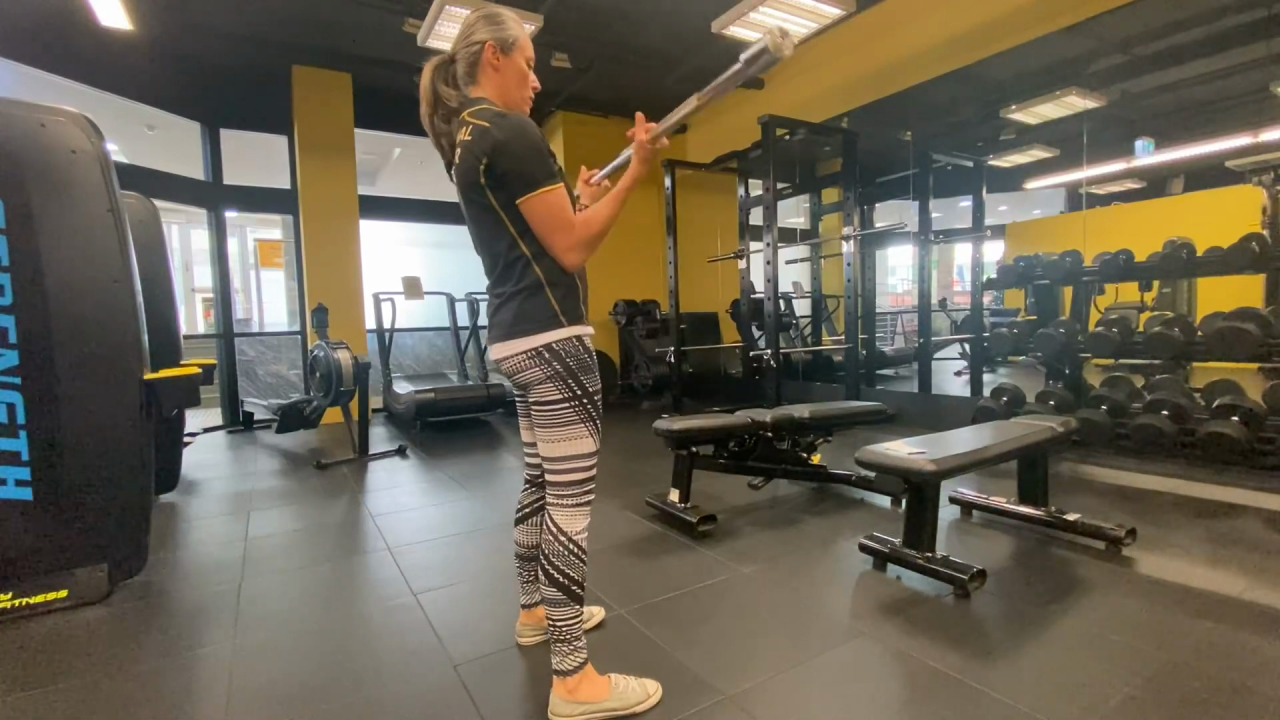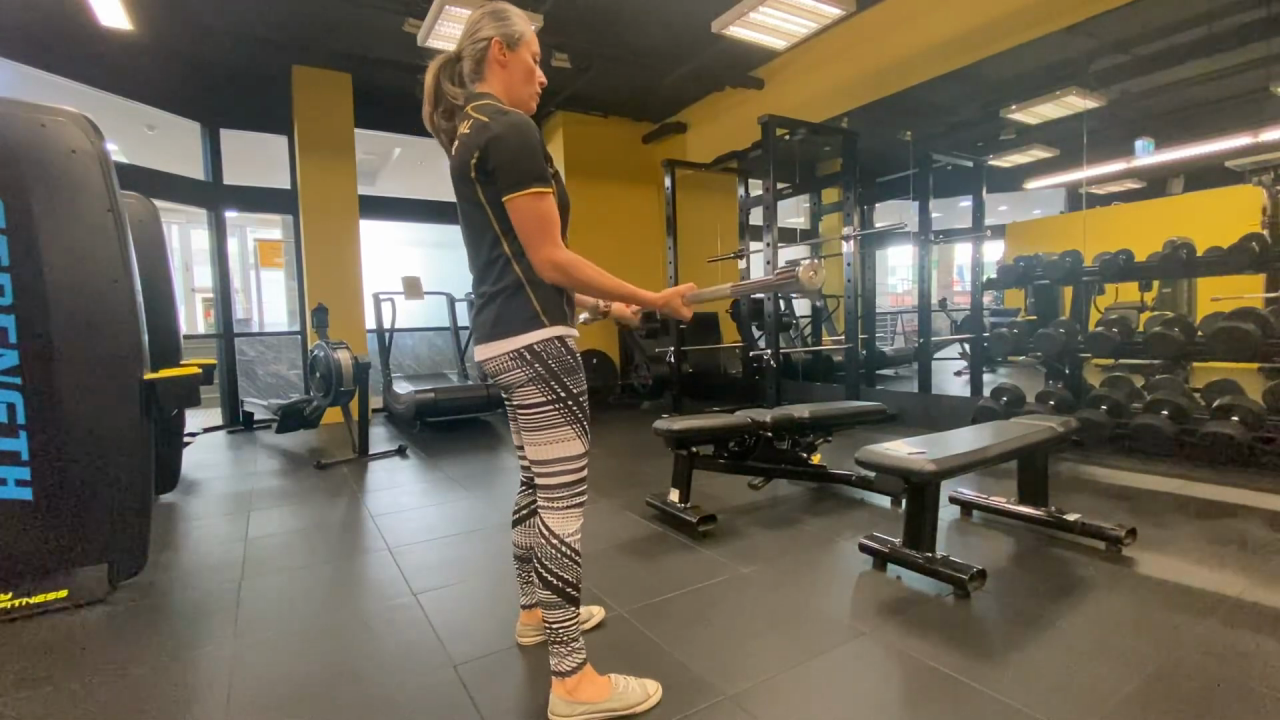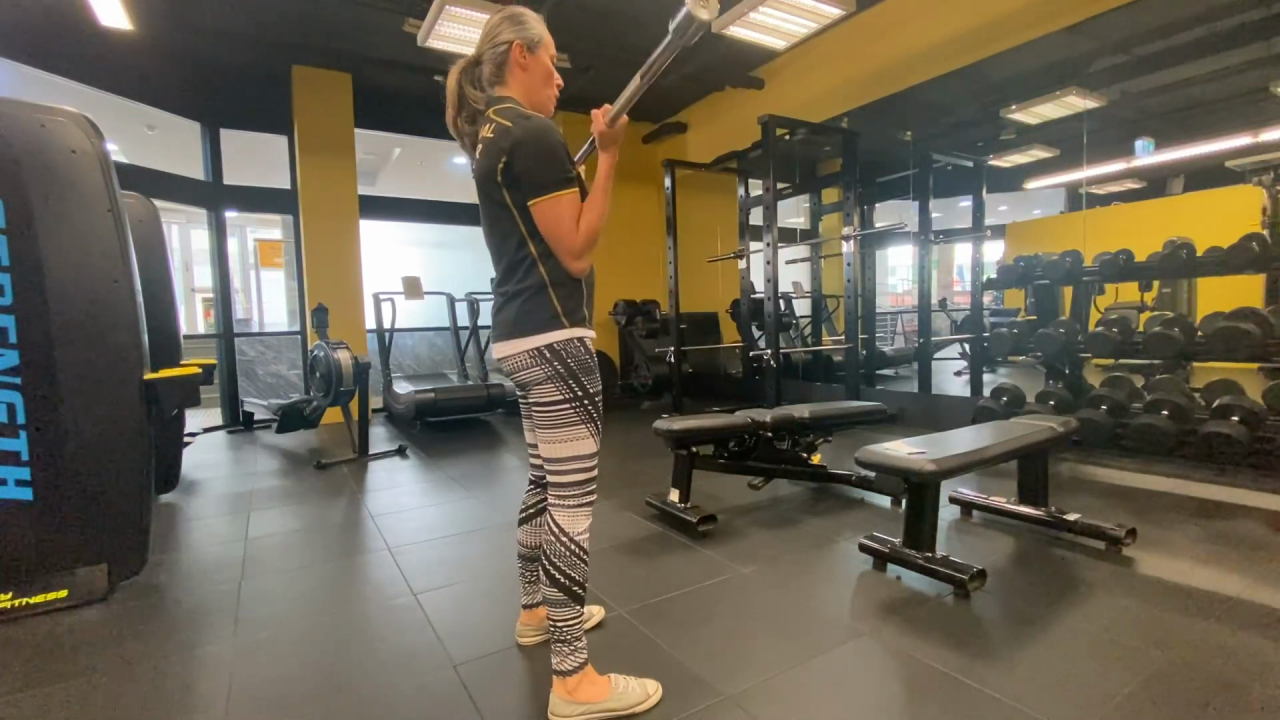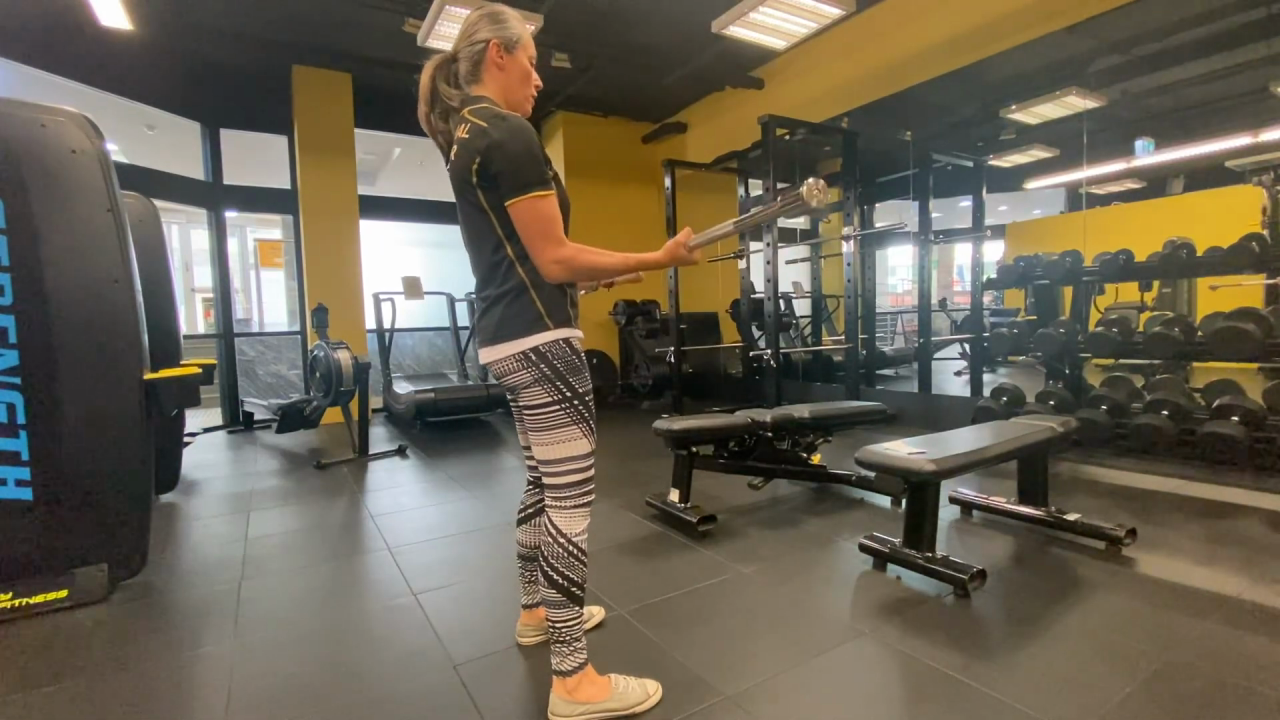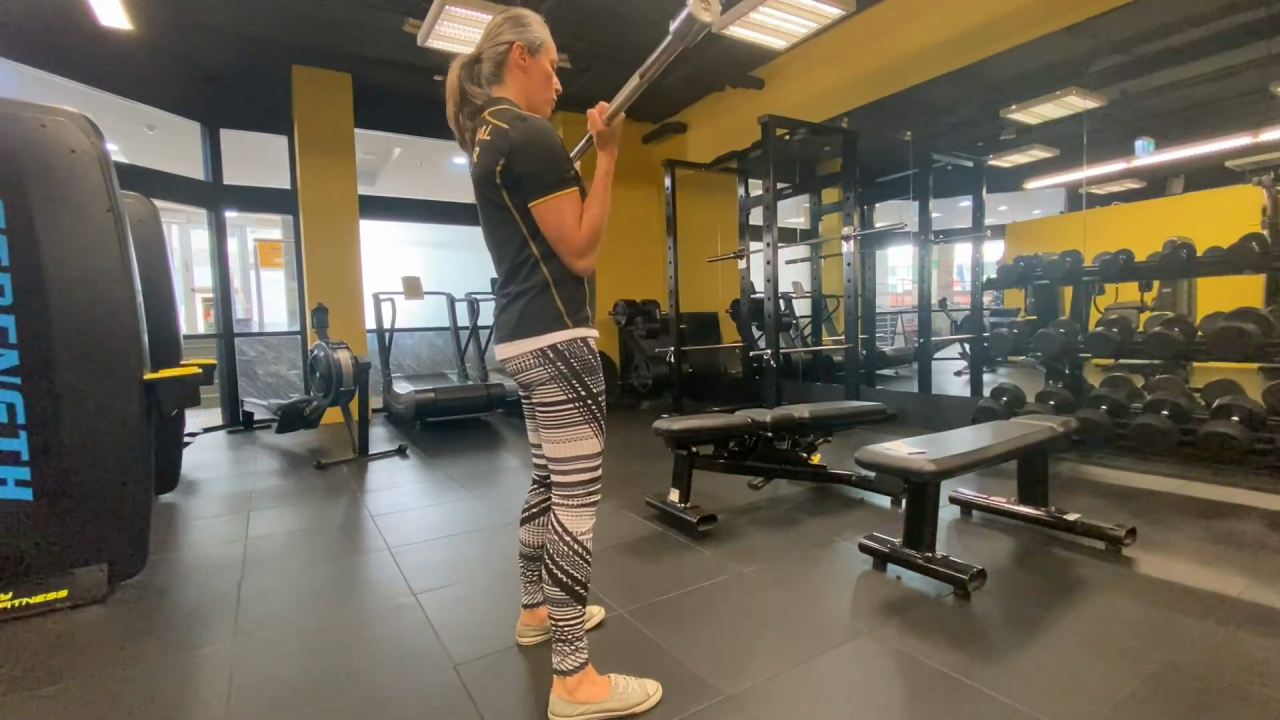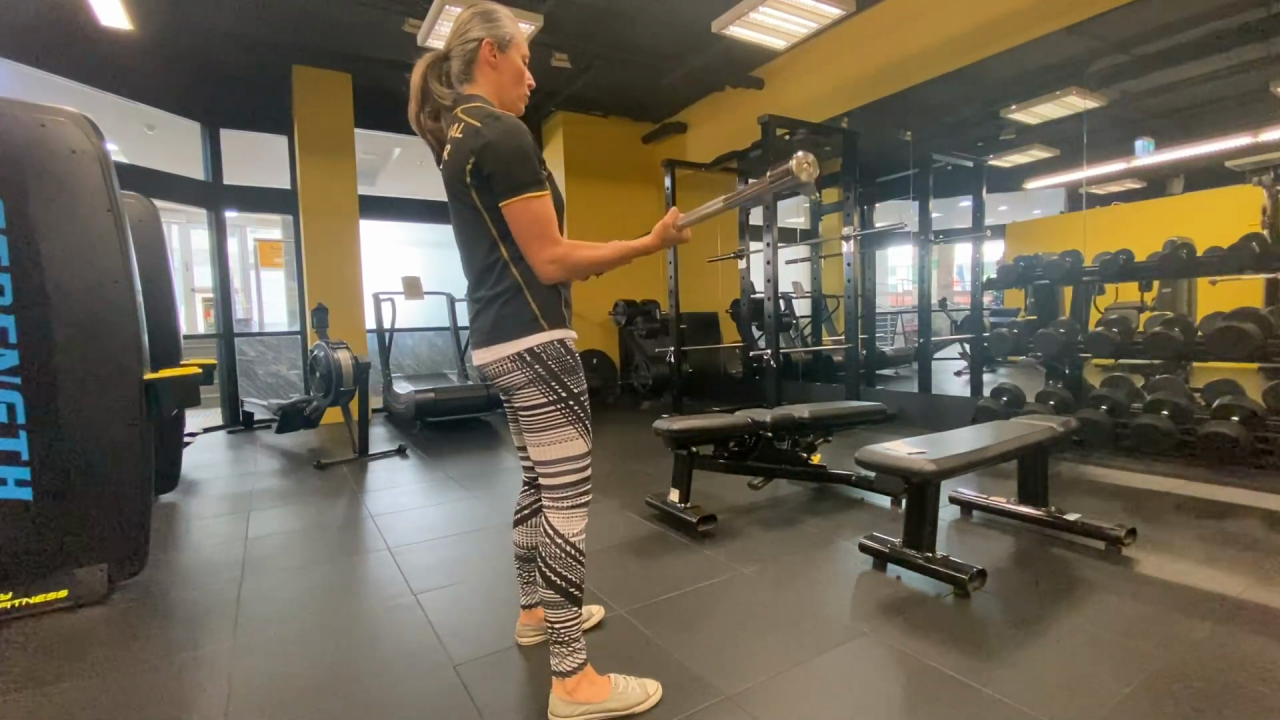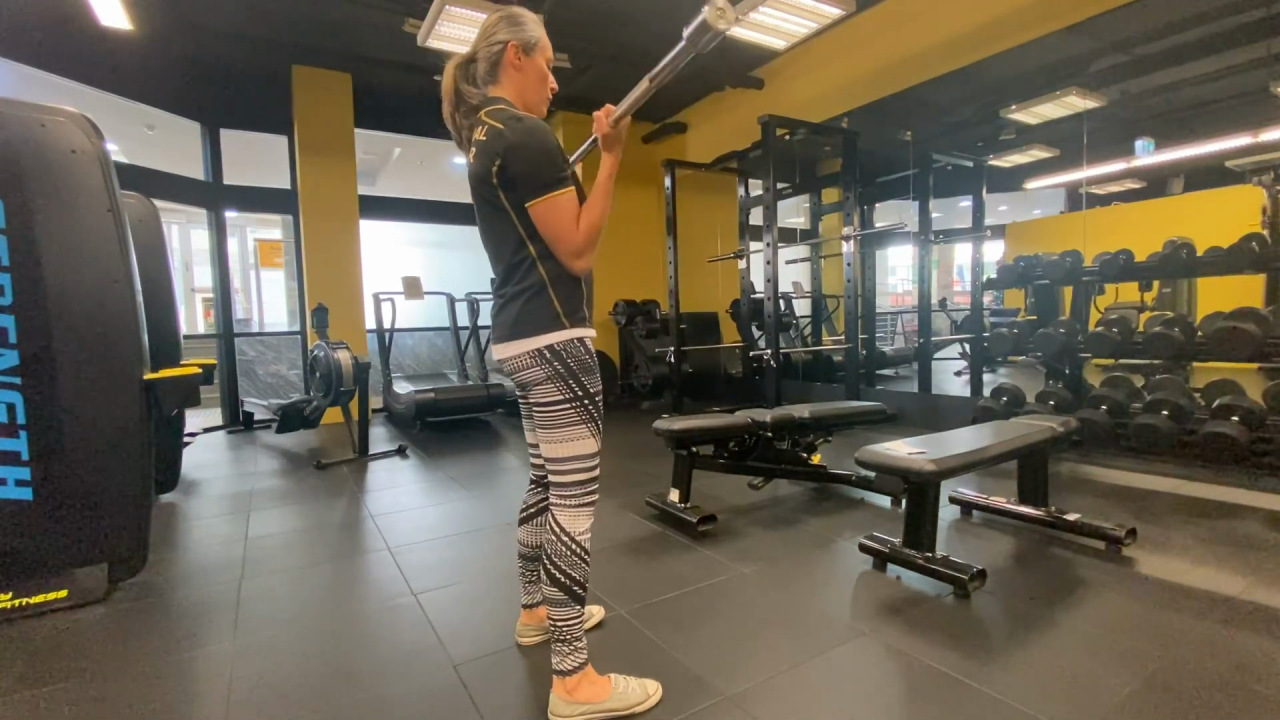
dt=0.7s
person 1, frame 1
left shoulder: (467, 139)
right shoulder: (511, 132)
right elbow: (573, 250)
left wrist: (576, 196)
right wrist: (636, 169)
left hip: (515, 334)
right hip: (549, 337)
left knee: (540, 481)
right knee: (570, 497)
left ankle: (534, 608)
person 1, frame 2
left shoulder: (470, 133)
right shoulder: (511, 131)
right elbow: (548, 259)
left wrist: (606, 301)
right wrist: (650, 298)
left hip: (503, 335)
right hip: (533, 338)
left knee: (537, 483)
right knee: (563, 498)
left ankle: (535, 611)
person 1, frame 3
left shoulder: (491, 135)
right shoulder: (534, 133)
right elbow: (576, 254)
left wrist: (578, 187)
right wrist: (609, 159)
left hip: (520, 333)
right hip: (552, 336)
left knee: (544, 479)
right knee: (573, 495)
left ankle: (536, 609)
person 1, frame 4
left shoulder: (466, 136)
right shoulder: (509, 135)
right elbow: (554, 261)
left wrist: (605, 267)
right wrist: (655, 259)
left hip: (505, 336)
right hip: (538, 338)
left knee: (543, 483)
right knee: (570, 497)
left ankle: (535, 611)
person 1, frame 5
left shoulder: (488, 135)
right shoulder: (531, 134)
right elbow: (580, 254)
left wrist: (575, 175)
right wrist: (606, 159)
left hip: (523, 334)
right hip: (555, 337)
left knee: (548, 480)
right knee: (577, 496)
left ankle: (537, 609)
person 1, frame 6
left shoulder: (459, 136)
right shoulder: (503, 135)
right elbow: (550, 262)
left wrist: (596, 250)
right wrist: (646, 243)
left hip: (499, 337)
right hip: (532, 339)
left knee: (539, 483)
right knee: (567, 498)
left ankle: (535, 611)
person 1, frame 7
left shoulder: (485, 135)
right shoulder: (527, 134)
right elbow: (577, 253)
left wrist: (575, 174)
right wrist: (611, 159)
left hip: (520, 333)
right hip: (552, 336)
left knee: (545, 479)
right knee: (574, 495)
left ankle: (536, 609)
